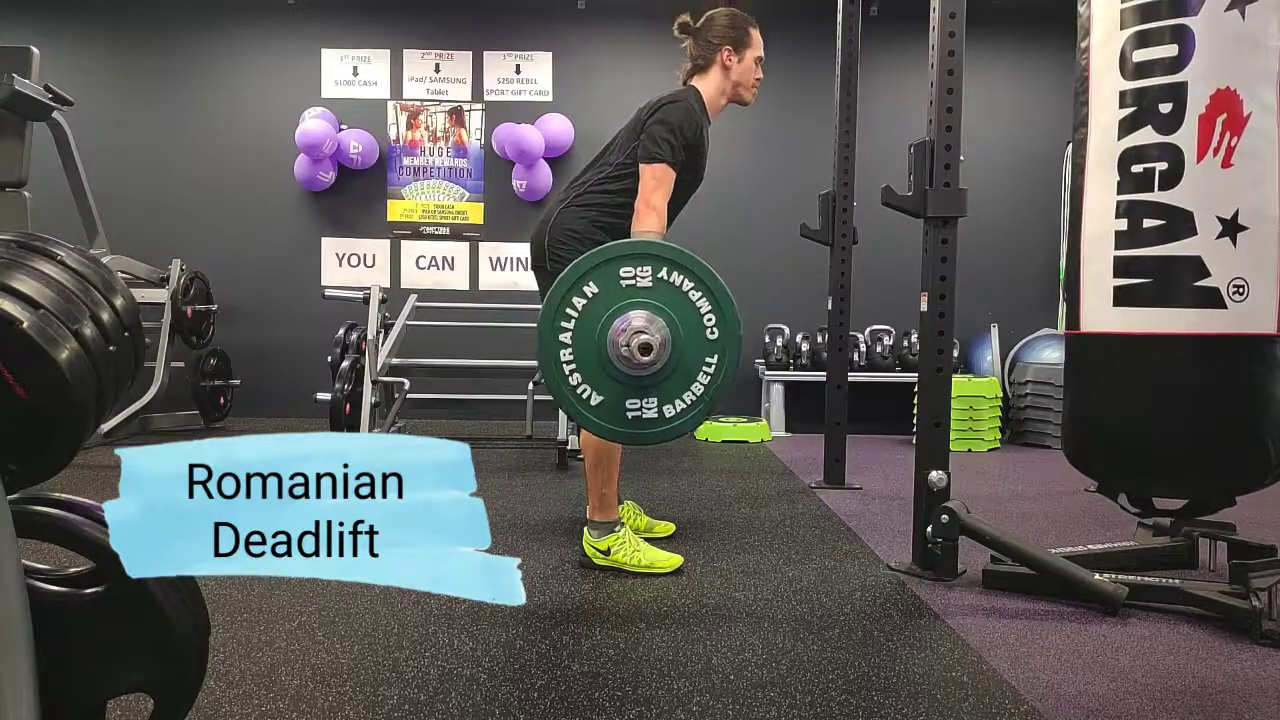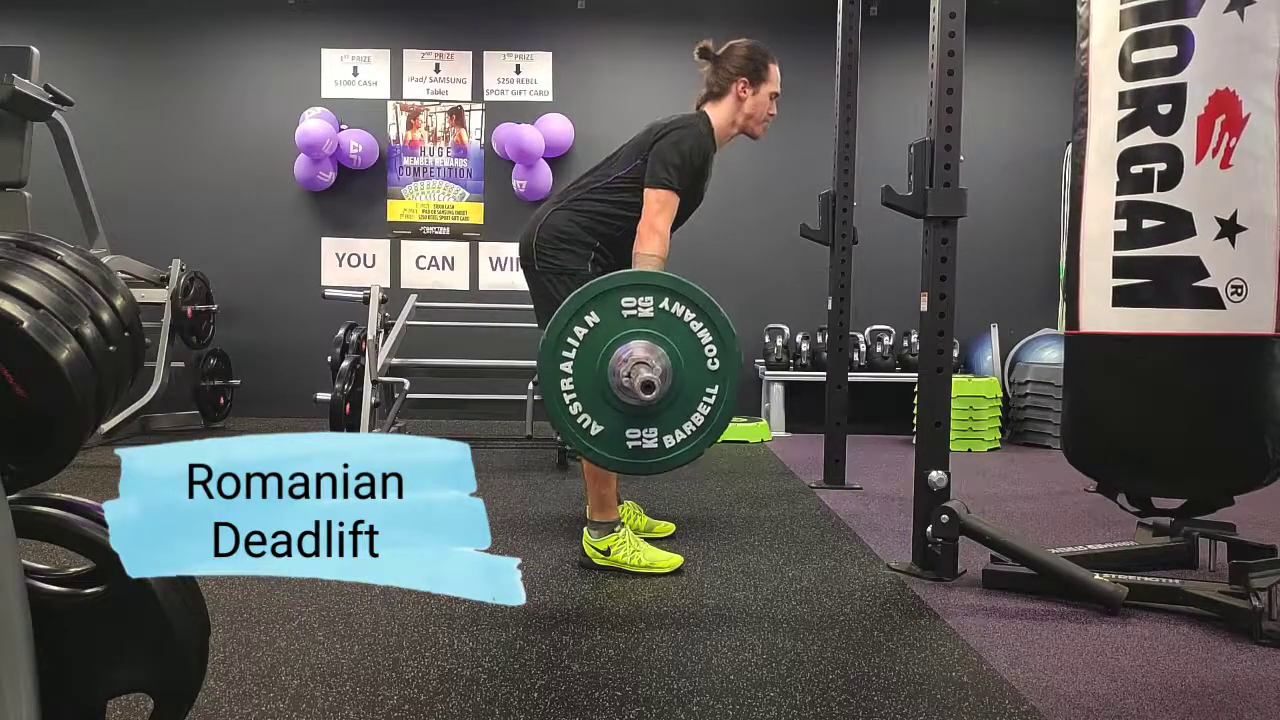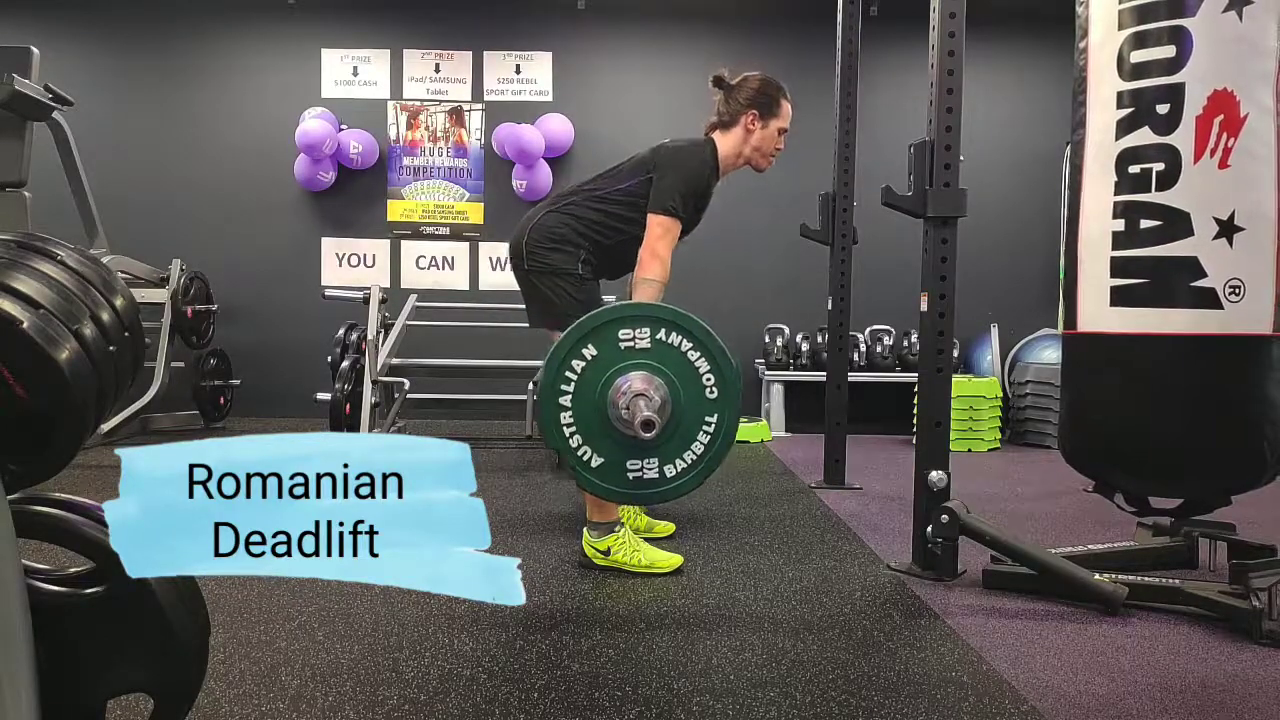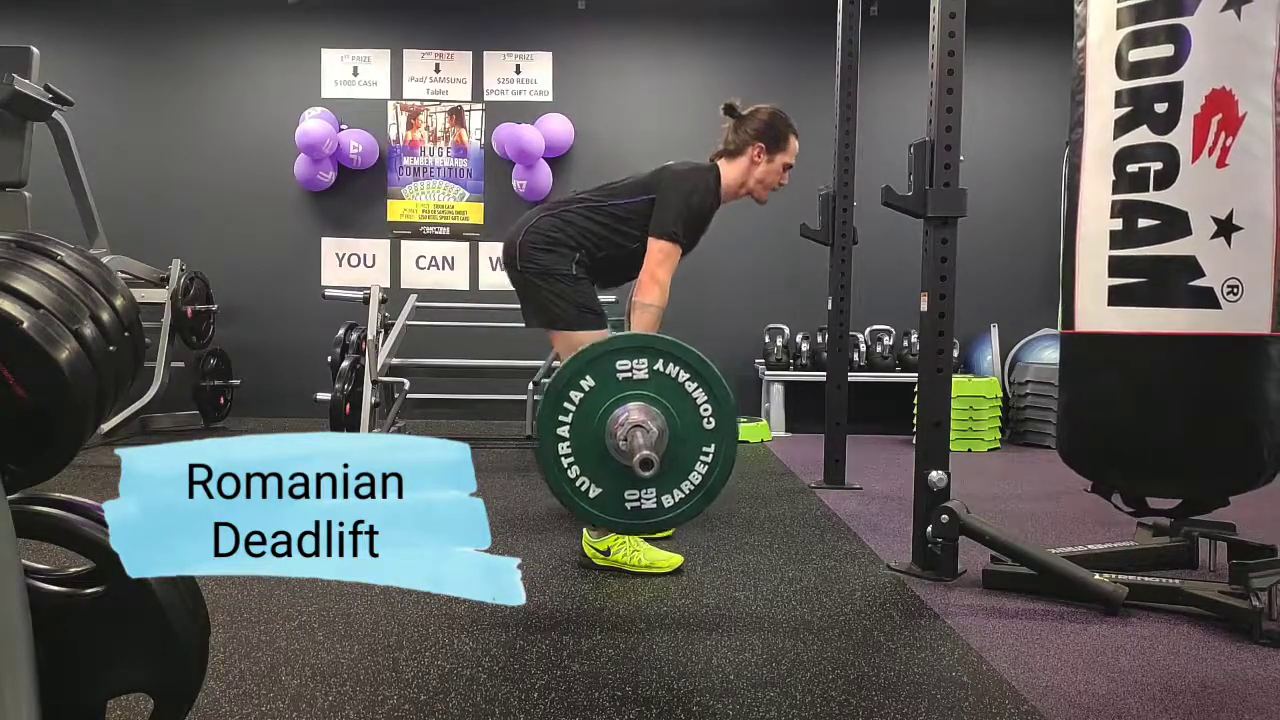
dt=0.3s
person 1, frame 1
left shoulder: (688, 115)
right shoulder: (681, 114)
left elbow: (650, 209)
right elbow: (649, 208)
left hip: (580, 246)
right hip: (575, 246)
left ankle: (609, 509)
right ankle: (603, 535)
person 1, frame 2
left shoulder: (694, 139)
right shoulder: (688, 139)
left elbow: (650, 230)
right elbow: (652, 231)
left hip: (563, 248)
right hip: (564, 249)
left ankle: (610, 508)
right ankle: (604, 536)
person 1, frame 3
left shoulder: (695, 163)
right shoulder: (692, 163)
left elbow: (648, 253)
right elbow: (654, 255)
left hip: (553, 249)
right hip: (553, 250)
left ankle: (611, 508)
right ankle: (604, 536)
person 1, frame 4
left shoulder: (696, 187)
right shoulder: (694, 188)
left elbow: (645, 276)
right elbow: (654, 280)
left hip: (542, 250)
right hip: (546, 252)
right ankle: (605, 538)
